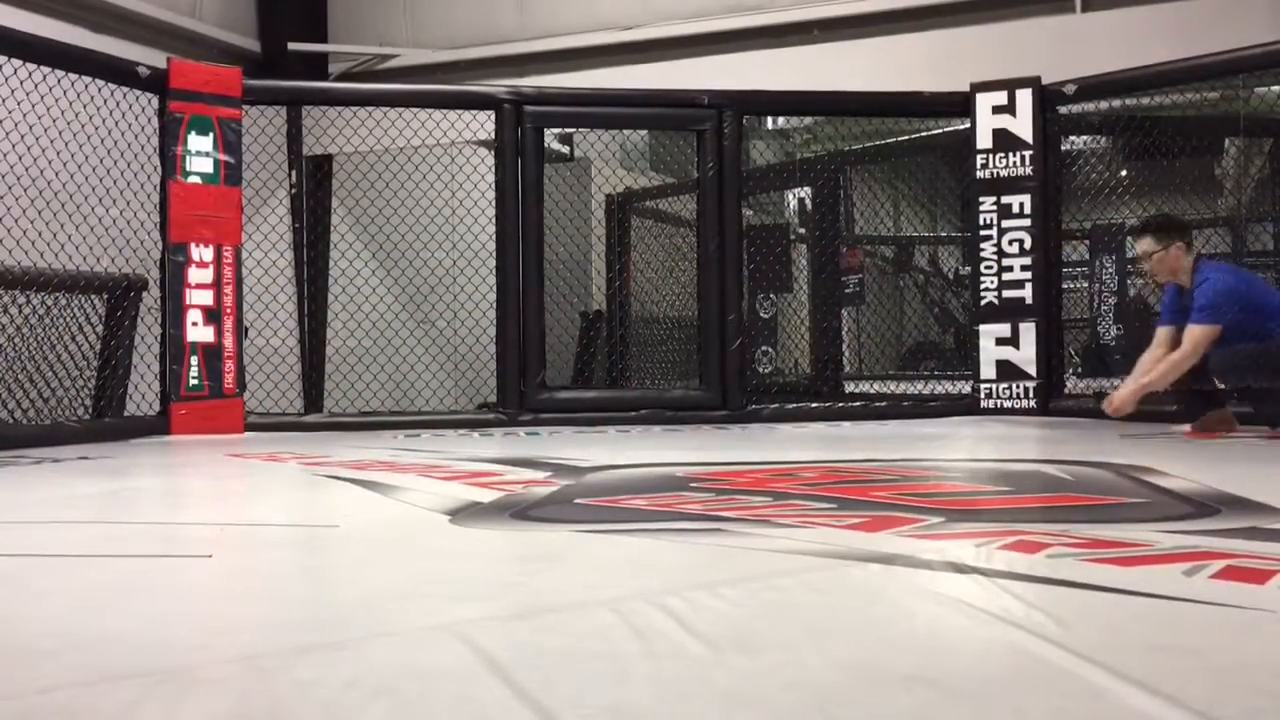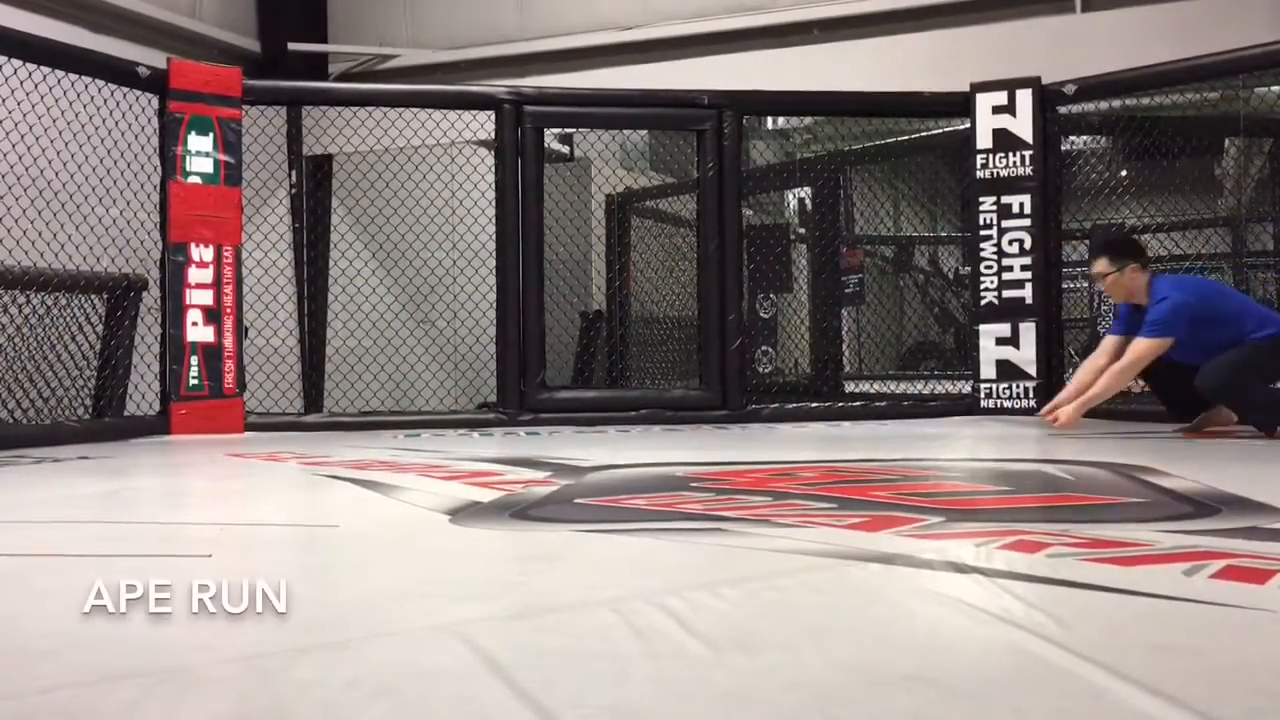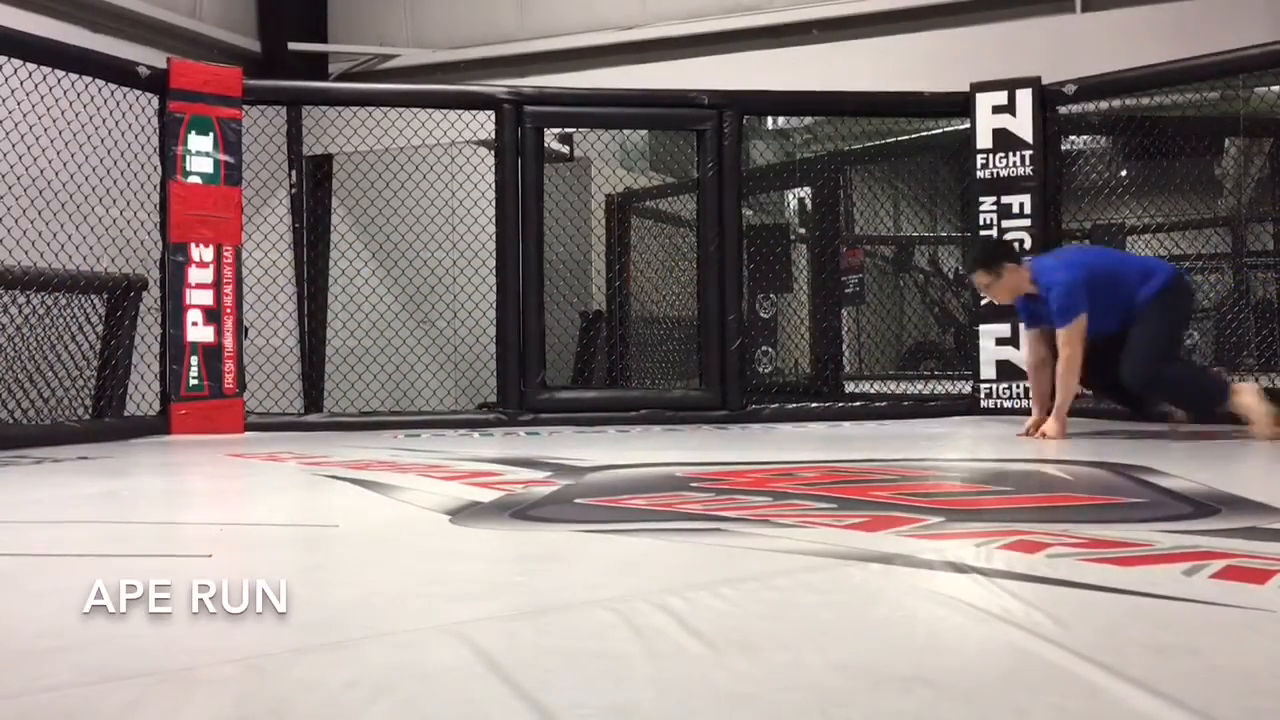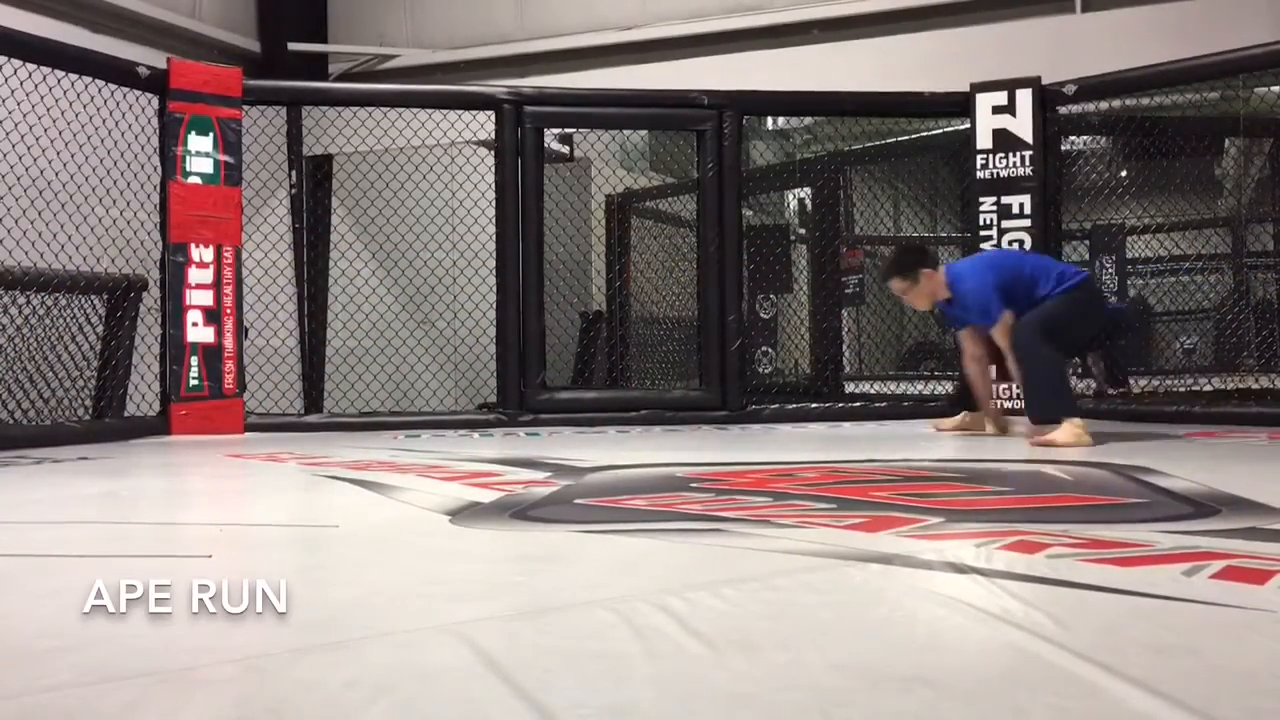
dt=0.3s
person 1, frame 1
left shoulder: (1216, 285)
left elbow: (1190, 353)
right elbow: (1159, 350)
left wrist: (1136, 391)
left knee: (1215, 362)
right ankle: (1216, 416)
person 1, frame 2
left shoulder: (1172, 301)
right shoulder: (1130, 307)
left elbow: (1128, 367)
right elbow: (1099, 358)
left wrist: (1078, 407)
right wrist: (1062, 400)
left knee: (1213, 381)
right ankle: (1210, 413)
person 1, frame 3
left shoulder: (1059, 282)
right shoulder: (1026, 294)
left elbow: (1069, 358)
right elbow: (1037, 359)
left wrist: (1057, 418)
right wrist: (1039, 413)
left hip: (1160, 294)
right hip: (1128, 310)
left knee: (1140, 373)
right knee: (1092, 371)
left ankle: (1236, 395)
person 1, frame 4
left shoulder: (974, 286)
right shoulder: (947, 293)
left elbow: (1012, 350)
right elbow: (973, 356)
right wrist: (984, 409)
left hip: (1076, 296)
left knee: (1025, 337)
right knee: (971, 347)
left ankle: (1070, 425)
right ankle: (975, 416)
